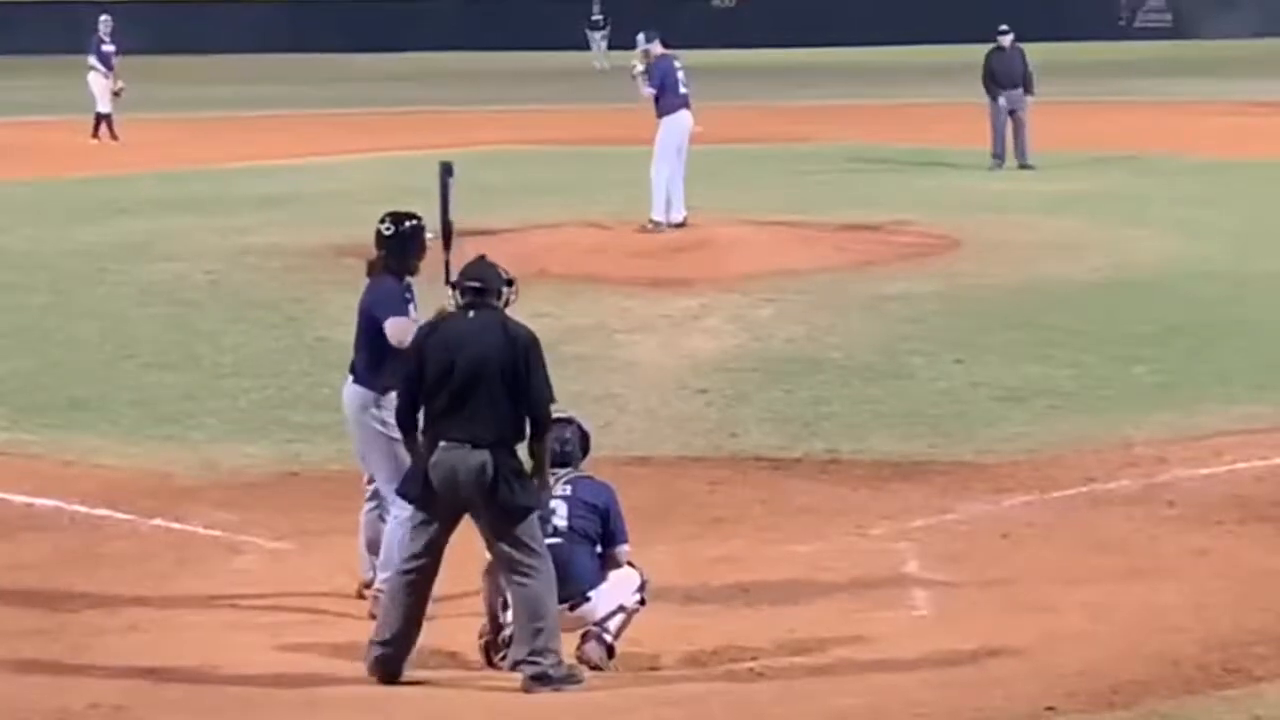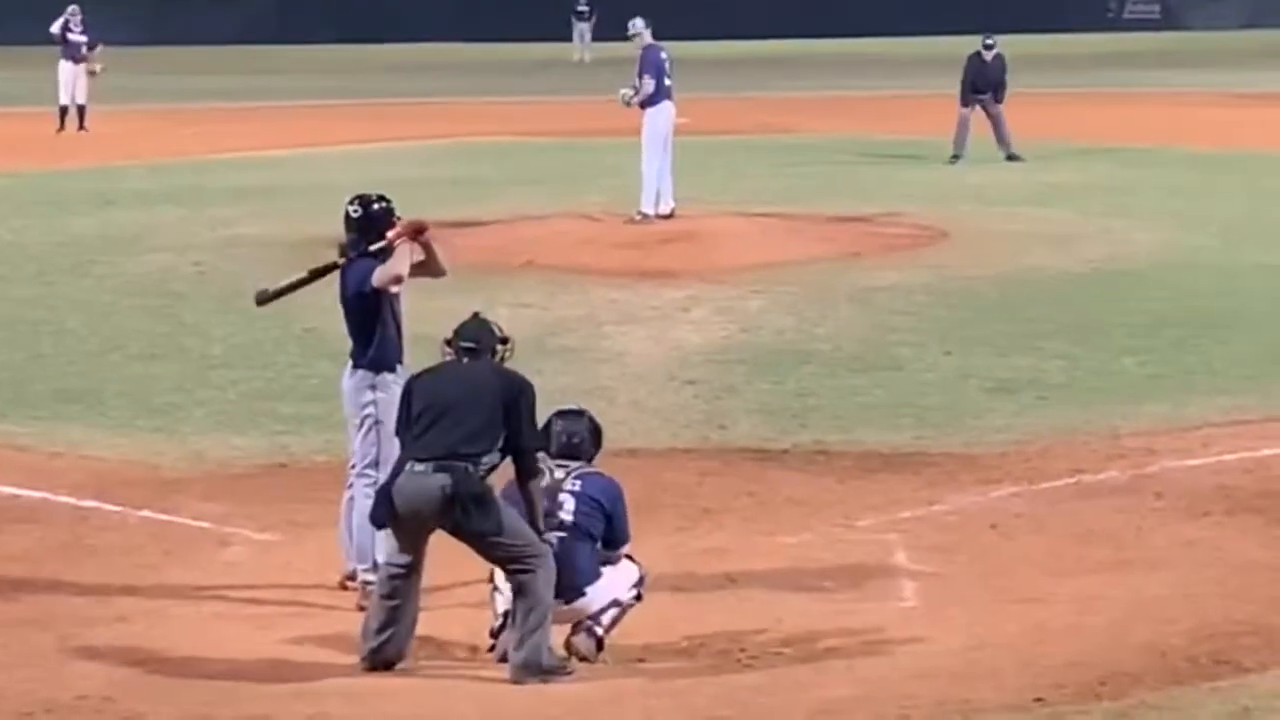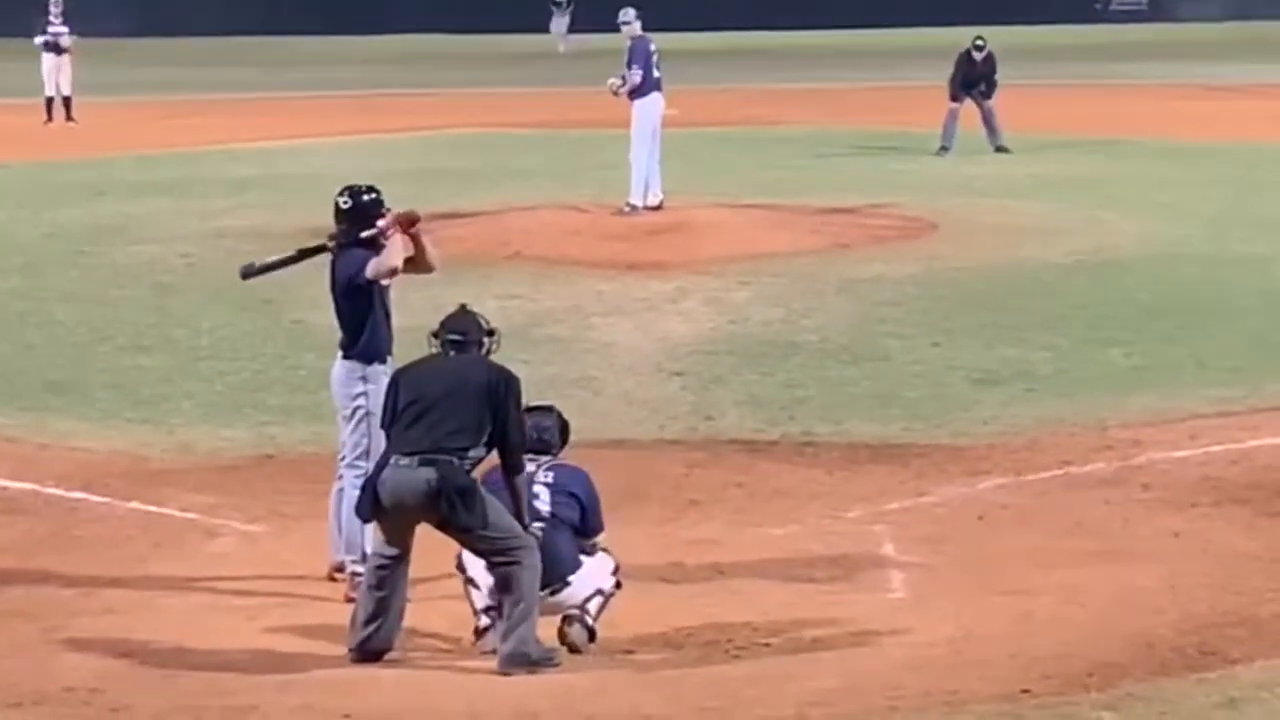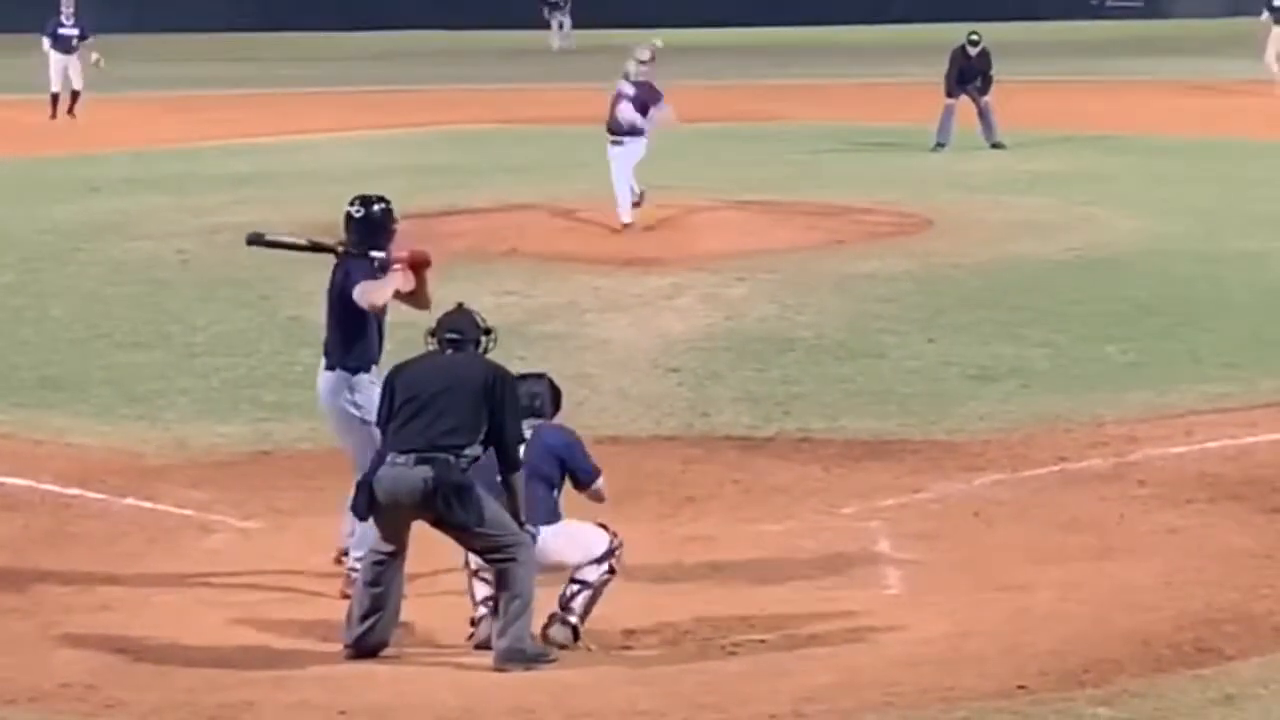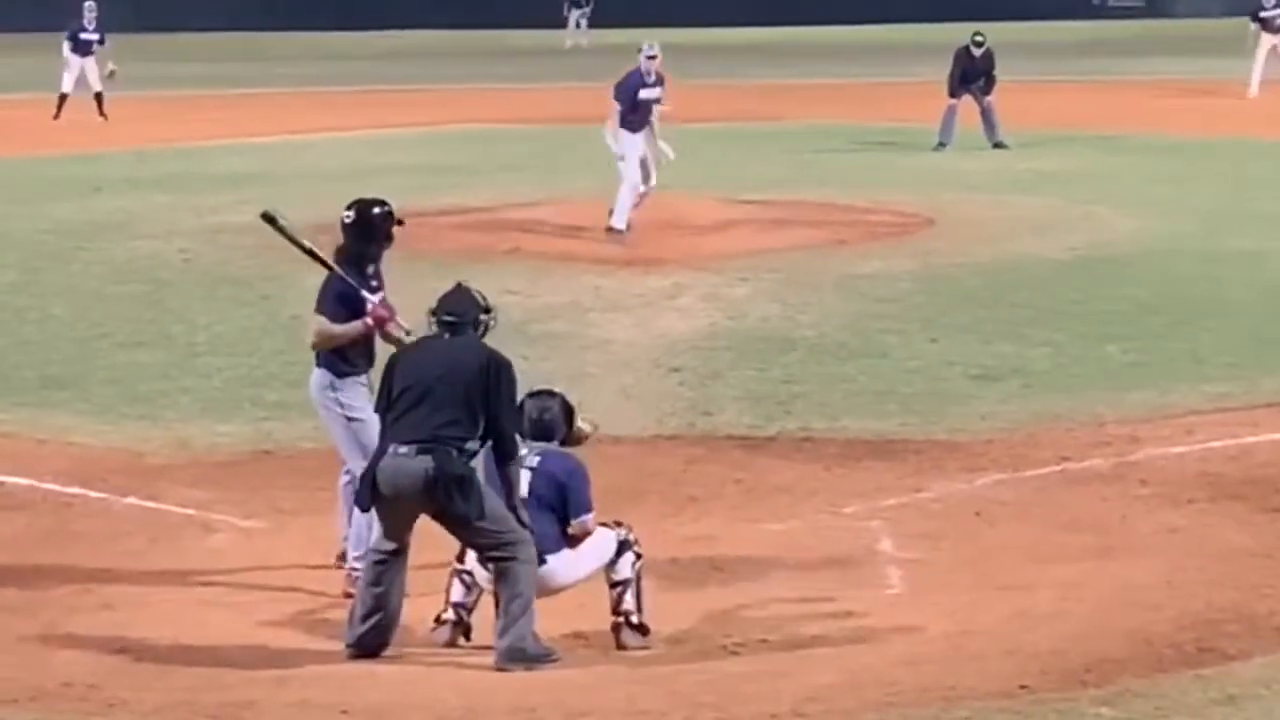
dt=1s
person 1, frame 1
left shoulder: (398, 287)
right shoulder: (386, 290)
left elbow: (405, 338)
right elbow: (401, 337)
left hip: (374, 395)
right hip: (376, 400)
left knee: (381, 490)
right knee: (407, 497)
left ankle: (372, 576)
right ankle: (385, 593)
person 1, frame 2
left shoulder: (379, 261)
right shoulder: (359, 269)
left elbow: (437, 269)
right elbow: (395, 275)
left wrist: (420, 241)
right wrist: (404, 244)
left hip: (378, 377)
right hip: (373, 381)
left knee: (363, 474)
right knee: (378, 478)
left ankle: (356, 567)
right ankle: (371, 582)
person 1, frame 3
left shoulder: (367, 255)
right shoulder: (351, 259)
left elbow: (428, 265)
right elbow: (391, 267)
left wrist: (412, 233)
right wrist: (394, 238)
left hip: (366, 369)
right hip: (362, 372)
left knee: (352, 466)
right knee: (366, 471)
left ankle: (343, 557)
right ankle: (359, 573)
person 1, frame 4
left shoulder: (373, 266)
right shoulder: (354, 268)
left elbow: (421, 303)
right elbow: (371, 301)
left wrist: (418, 274)
right wrist: (396, 275)
left hip: (355, 378)
right hip: (350, 382)
left knee: (374, 468)
left ankle: (350, 545)
right ankle: (358, 572)
person 1, frame 5
left shoulder: (371, 272)
right shoulder: (342, 280)
right elbow: (318, 337)
left wrist: (393, 335)
right wrist: (368, 323)
left hip: (352, 380)
right hip: (339, 384)
left knee: (358, 464)
left ankle: (351, 547)
right ankle: (359, 572)
person 2, frame 1
left shoulder: (429, 335)
right shoulder: (518, 337)
left elbow: (405, 413)
right elbow: (540, 415)
left wrist: (423, 462)
right wrist: (541, 467)
left hip: (438, 461)
right hip: (491, 464)
left knee: (415, 562)
right knee: (530, 567)
left ankle: (385, 658)
right ankle: (541, 666)
person 2, frame 2
left shoulder: (420, 381)
right shoulder: (513, 384)
right elbow: (526, 465)
left wrist: (418, 488)
right wrist: (539, 526)
left hip: (407, 484)
right hip: (457, 486)
left knee: (402, 560)
right knee: (535, 559)
left ankle: (380, 651)
right ankle: (532, 660)
person 2, frame 3
left shoulder: (406, 374)
right shoulder: (498, 378)
right elbow: (512, 458)
right wrist: (524, 521)
left hip: (393, 477)
right hip: (444, 479)
left knee: (389, 552)
right knee: (520, 551)
left ankle: (368, 643)
right ankle: (519, 651)
person 2, frame 4
left shoulder: (402, 371)
right shoulder: (494, 376)
right elbow: (508, 455)
left wrist: (400, 482)
right wrist: (519, 517)
left hip: (388, 475)
right hip: (439, 477)
left knee: (385, 547)
right knee: (516, 548)
left ankle: (362, 639)
right ankle: (515, 647)
person 2, frame 5
left shoulder: (404, 356)
right shoulder: (491, 362)
left elbow: (384, 423)
right elbow: (504, 440)
right wrist: (512, 500)
left hip: (391, 466)
right hip: (441, 469)
left knee: (388, 546)
right knee: (514, 547)
left ankle: (365, 639)
right ankle: (517, 647)
person 3, frame 1
right shoulder: (599, 490)
left elbow: (493, 566)
right elbow: (620, 557)
left wrist: (492, 625)
right hip: (581, 605)
right knee: (632, 578)
left ankle: (514, 636)
right ankle: (598, 639)
person 3, frame 2
right shoulder: (606, 486)
right elbow: (616, 554)
right hip: (579, 599)
left knee: (502, 570)
right knee: (631, 573)
left ankle: (509, 627)
right ankle: (589, 632)
person 3, frame 3
left shoulder: (494, 476)
right shoulder: (576, 477)
right elbow: (593, 545)
right hip: (561, 592)
left knee: (469, 556)
right knee: (606, 565)
left ankle: (489, 626)
right ankle: (580, 622)
person 3, frame 4
right shoulder: (560, 436)
right elbow: (599, 493)
right wrist: (579, 478)
right hip: (539, 539)
right knee: (606, 545)
left ankle: (484, 621)
right ankle: (565, 621)
person 3, frame 5
right shoulder: (568, 464)
right elbow: (585, 528)
left wrist: (568, 440)
left hip: (492, 574)
right hip: (546, 573)
left knee: (472, 546)
right knee: (621, 539)
left ankle: (451, 623)
right ankle: (629, 628)
person 4, frame 1
left shoulder: (658, 63)
right shoulder: (674, 60)
left elbow: (648, 93)
left wrist: (638, 76)
right wrist: (645, 71)
left hip: (672, 119)
right hip: (684, 116)
left knee: (660, 171)
right knee: (676, 170)
left ankle: (658, 219)
right ankle: (678, 216)
person 4, frame 2
left shoulder: (648, 54)
right shoulder: (661, 51)
left elbow: (649, 87)
left wrist: (635, 100)
right wrist: (635, 90)
left hip: (655, 110)
right hip: (666, 107)
left knee: (650, 162)
right knee: (663, 161)
left ankle: (647, 211)
right ankle: (666, 207)
person 4, frame 3
left shoulder: (637, 45)
right shoulder: (648, 43)
left elbow: (636, 78)
left wrist: (622, 90)
right wrist: (622, 80)
left hip: (644, 102)
right hip: (655, 99)
left knee: (639, 154)
right knee: (651, 153)
left ankle: (635, 202)
right ankle: (654, 198)
person 4, frame 4
left shoulder: (652, 92)
right shoulder: (628, 78)
left hip: (633, 142)
right hip: (615, 140)
left knee: (620, 175)
right knee: (618, 173)
left ankle: (626, 219)
right ankle: (635, 193)
person 4, frame 5
left shoulder: (659, 79)
right shoulder: (631, 81)
right elbow: (614, 114)
left wrist: (657, 141)
right wrist: (615, 143)
left hip: (639, 134)
right hip: (623, 134)
left knee: (648, 182)
right knee: (632, 180)
left ankle: (619, 212)
right ankle: (616, 226)
